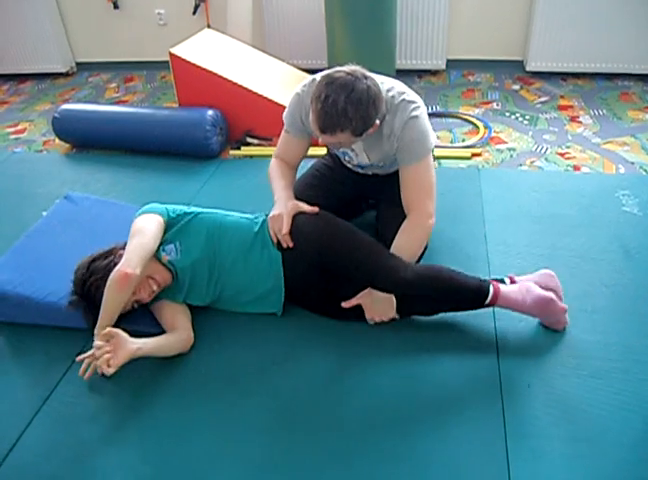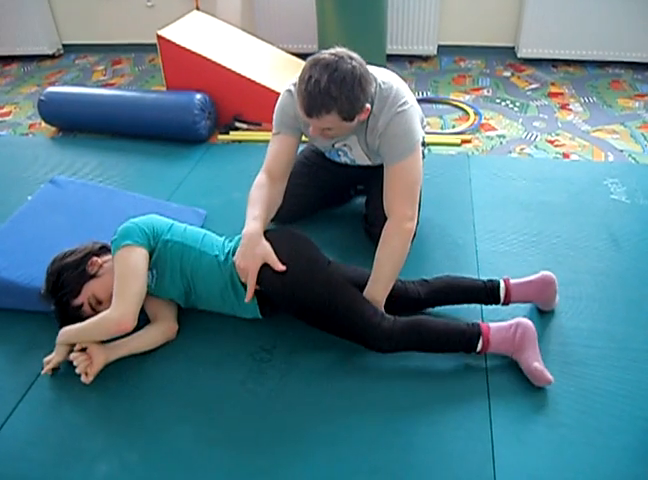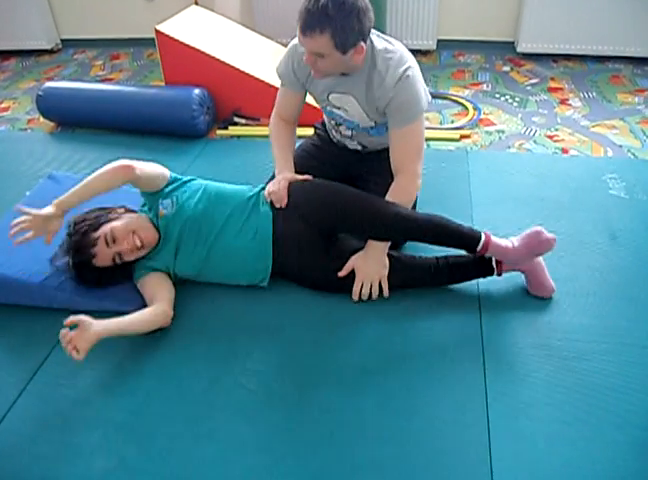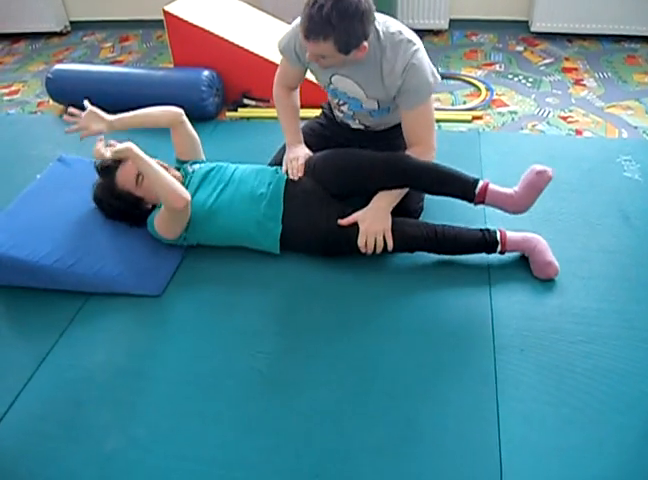
dt=1s
person 1, frame 1
left shoulder: (151, 217)
right shoulder: (166, 296)
left elbow: (126, 271)
right elbow: (182, 337)
left wrist: (102, 328)
right wrist: (129, 347)
left hip: (293, 240)
right hip: (293, 291)
left knee: (400, 278)
right knee: (412, 305)
left ankle: (510, 291)
right ankle: (526, 285)
person 1, frame 2
left shoulder: (130, 235)
right shoulder: (147, 281)
left elbow: (123, 319)
right elbow: (166, 326)
left wrist: (68, 335)
right wrist: (104, 352)
left hip: (273, 266)
right hip: (268, 290)
left knee: (380, 331)
right knee: (408, 295)
left ankle: (503, 336)
right ankle: (516, 288)
person 1, frame 3
left shoulder: (157, 194)
right shoulder: (149, 268)
left elbow: (125, 167)
right elbow: (161, 314)
left wrist: (56, 209)
right wrist: (96, 328)
left hip: (283, 207)
right hip: (282, 263)
left knee: (390, 218)
right knee: (395, 273)
left ankle: (501, 247)
right ankle: (503, 270)
person 1, frame 4
left shoulder: (188, 165)
right shoulder: (164, 224)
left elbow: (176, 115)
right elbow: (179, 199)
left wrist: (109, 123)
right wrist: (128, 154)
left hip: (297, 178)
right hip: (296, 227)
left knee: (394, 165)
right knee: (406, 236)
left ankle: (502, 196)
right ankle: (509, 241)
person 2, frame 1
left shoulder: (407, 117)
right shoulder: (306, 96)
left elbow: (422, 215)
right elbow: (282, 161)
right wrist: (283, 200)
left hip: (397, 170)
right hip: (344, 164)
left knee: (404, 250)
right knee: (288, 224)
left ankle: (379, 204)
right ankle: (364, 202)
person 2, frame 2
left shoulder: (397, 112)
right shoulder: (294, 98)
left elbow: (402, 220)
right elbow: (271, 176)
left wrist: (372, 301)
right wrist: (253, 230)
left hip: (389, 160)
right hip: (332, 156)
left knee: (384, 231)
right knee: (280, 209)
left ankle: (369, 190)
right ankle: (352, 188)
person 2, frame 3
left shoulder: (398, 75)
right shoulder: (300, 54)
left elbow: (408, 176)
right elbow: (282, 120)
left wrist: (376, 251)
right wrist: (284, 172)
left hip: (385, 150)
right hip: (333, 141)
left knee: (390, 237)
right knee: (276, 203)
left ankle: (362, 190)
right ankle: (350, 187)
person 2, frame 4
left shoulder: (406, 57)
right shoulder: (304, 33)
left elbow: (422, 149)
right elbow: (284, 87)
left wrist: (380, 207)
right wrist: (294, 143)
left hip: (392, 131)
right hip: (338, 122)
left knee: (401, 213)
